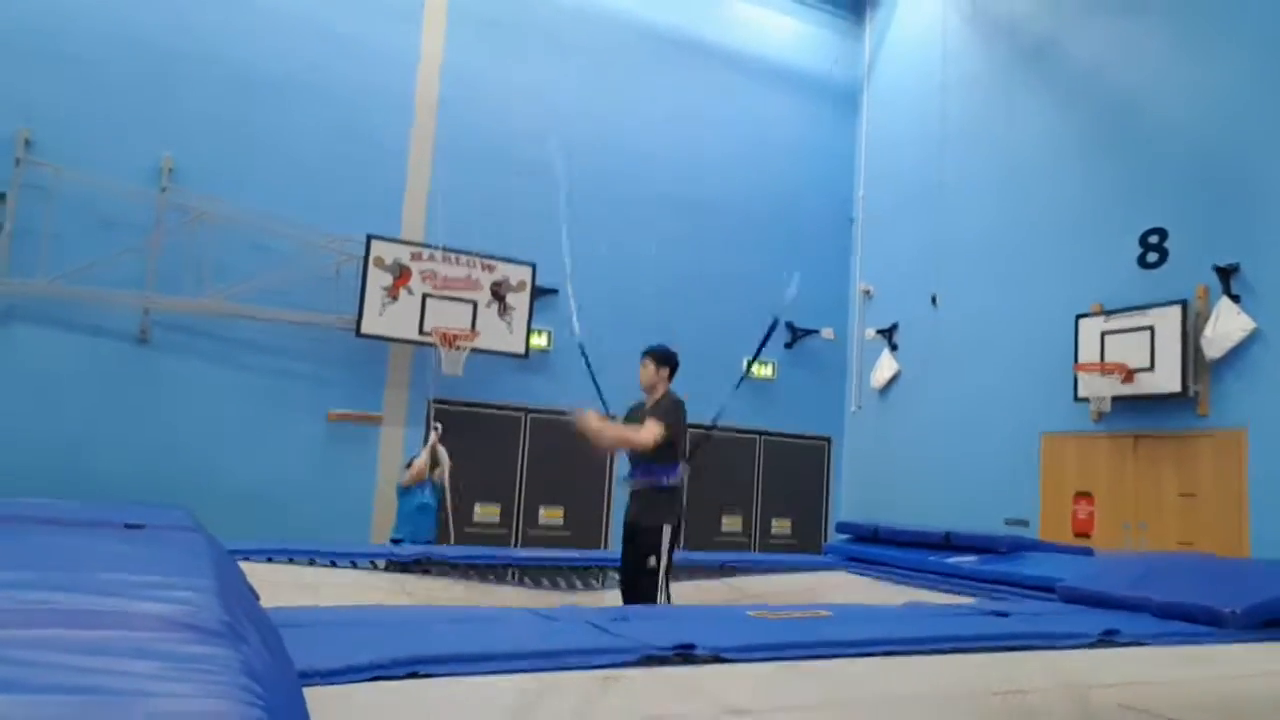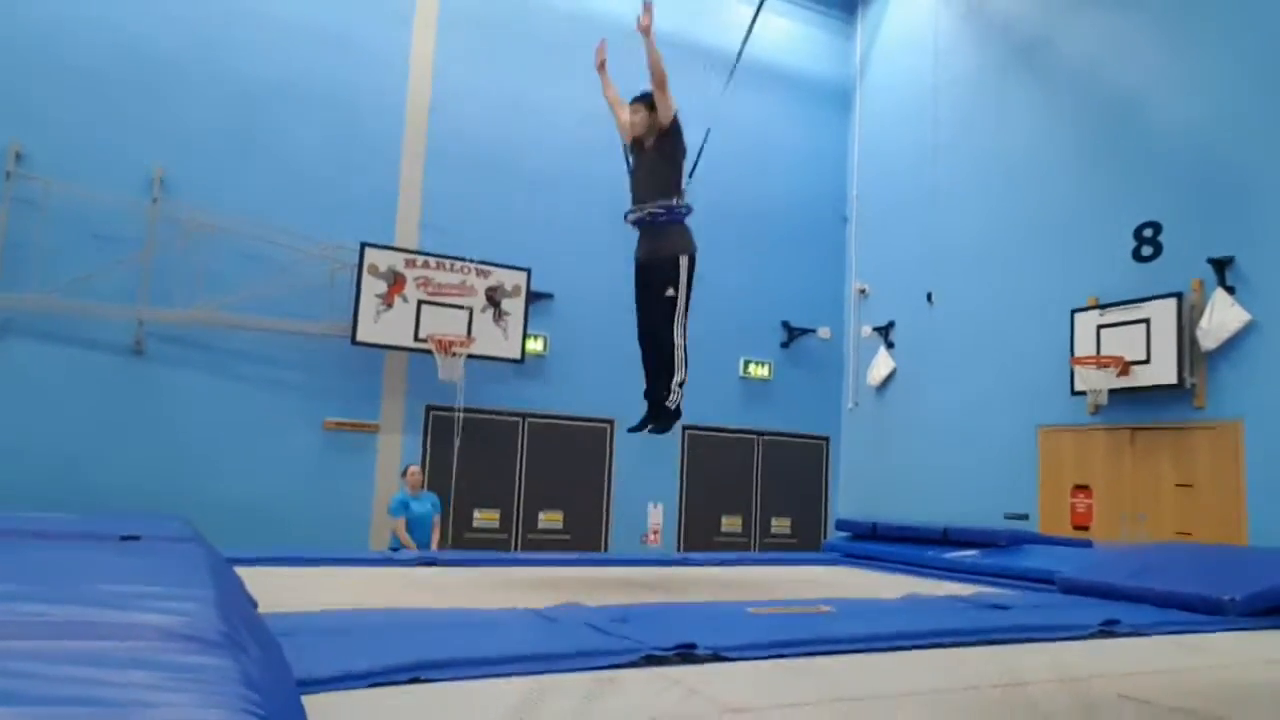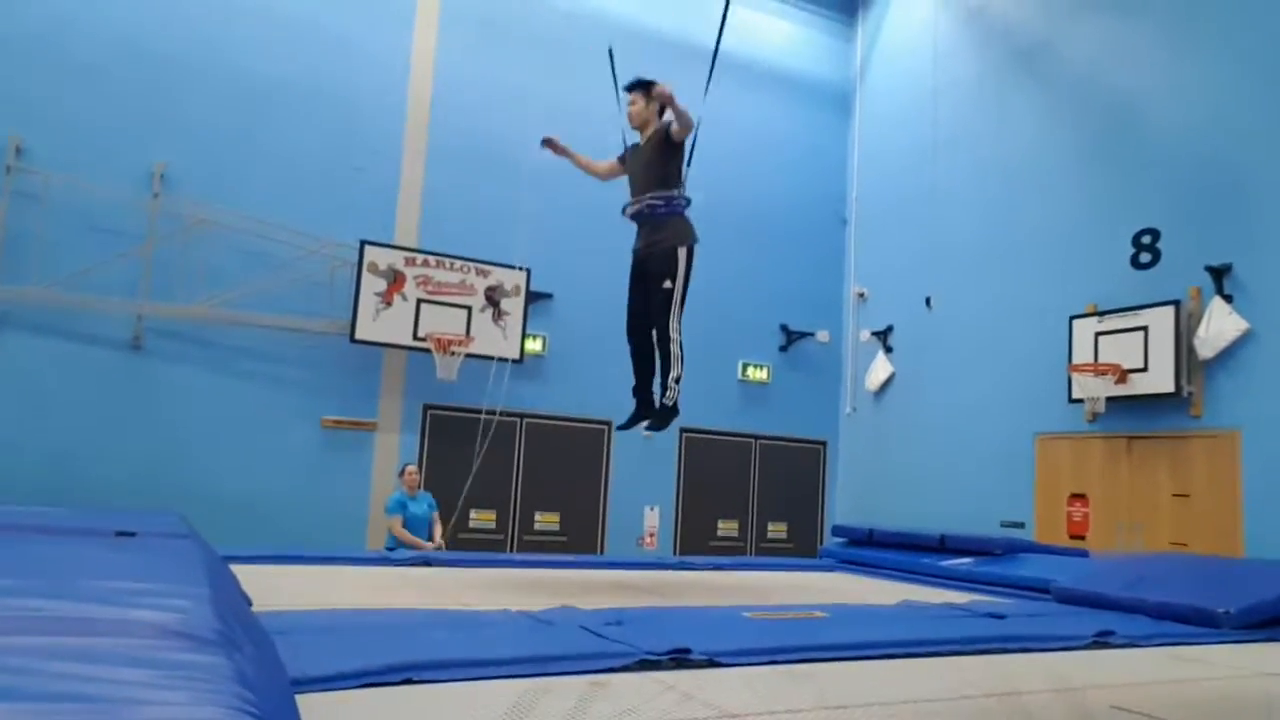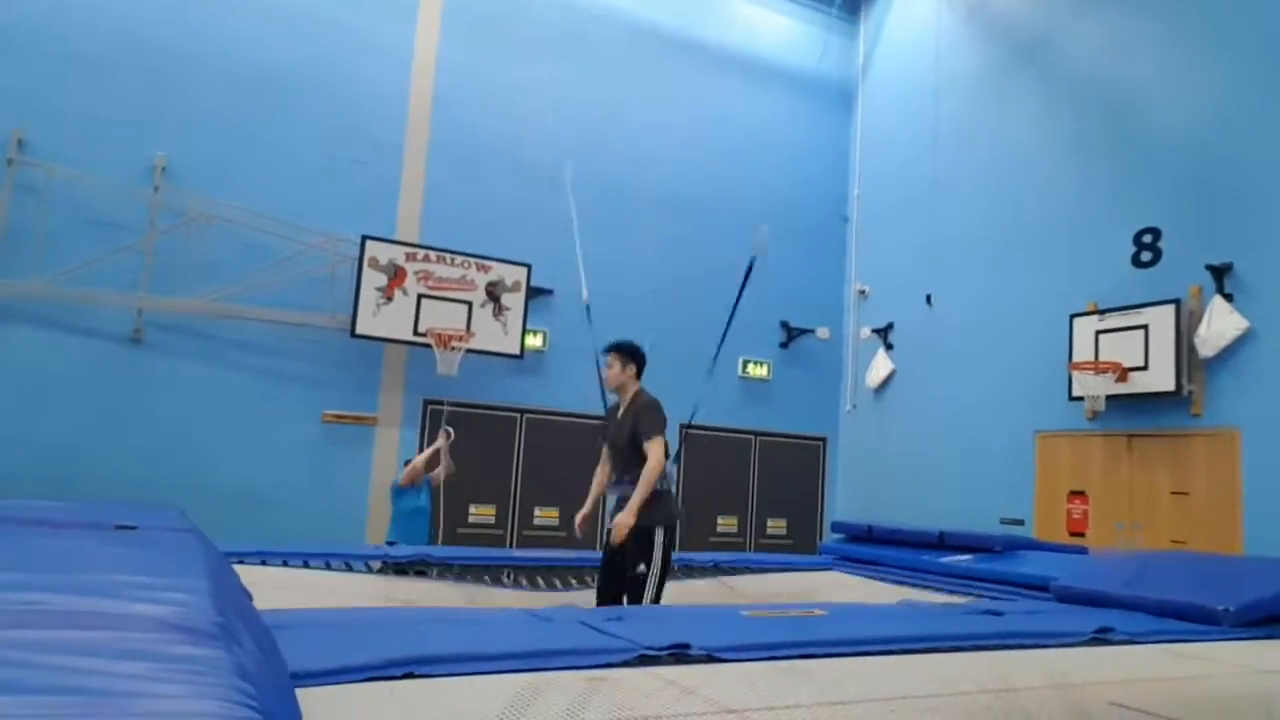
dt=0.4s
person 1, frame 1
left shoulder: (671, 407)
right shoulder: (637, 411)
left elbow: (646, 441)
right elbow: (612, 444)
left wrist: (599, 427)
right wrist: (596, 428)
left hip: (662, 511)
right hip: (638, 506)
left knee: (654, 582)
right knee: (630, 583)
person 1, frame 2
left shoulder: (670, 140)
right shoulder: (637, 148)
left elbow: (660, 83)
right elbow: (617, 108)
right wrist: (602, 72)
left hip: (673, 247)
right hip: (646, 248)
left knee: (670, 327)
right knee: (648, 331)
left ankle: (672, 401)
right ankle: (655, 402)
person 1, frame 3
left shoulder: (668, 134)
right shoulder: (635, 151)
left elbow: (687, 125)
right elbow: (604, 171)
left wrist: (671, 102)
right wrist: (565, 152)
left hip: (672, 241)
right hip: (645, 243)
left knee: (666, 327)
right knee: (637, 329)
left ankle: (668, 404)
right ankle: (644, 405)
person 1, frame 4
left shoulder: (648, 410)
right shoulder: (613, 415)
left elbow: (656, 463)
right elbow: (605, 465)
left wrist: (630, 510)
right wrist: (587, 508)
left hip: (652, 514)
right hip: (627, 513)
left knee: (642, 597)
right knee: (607, 593)
